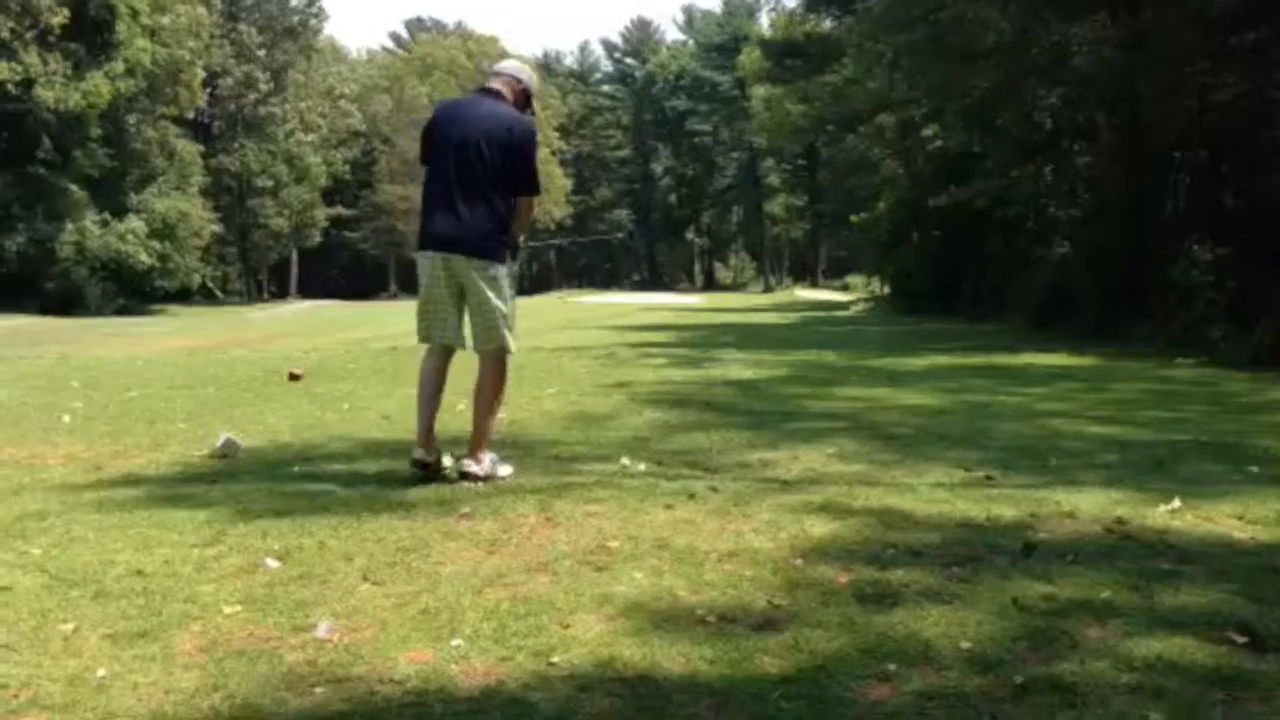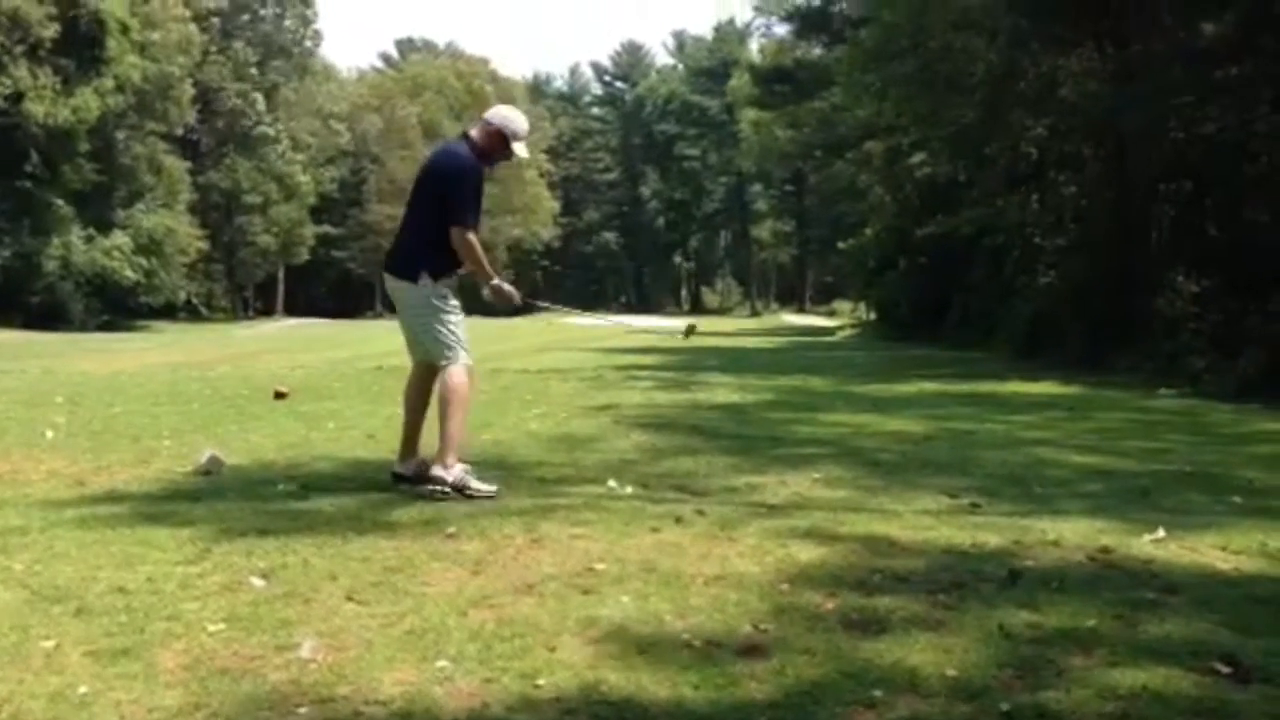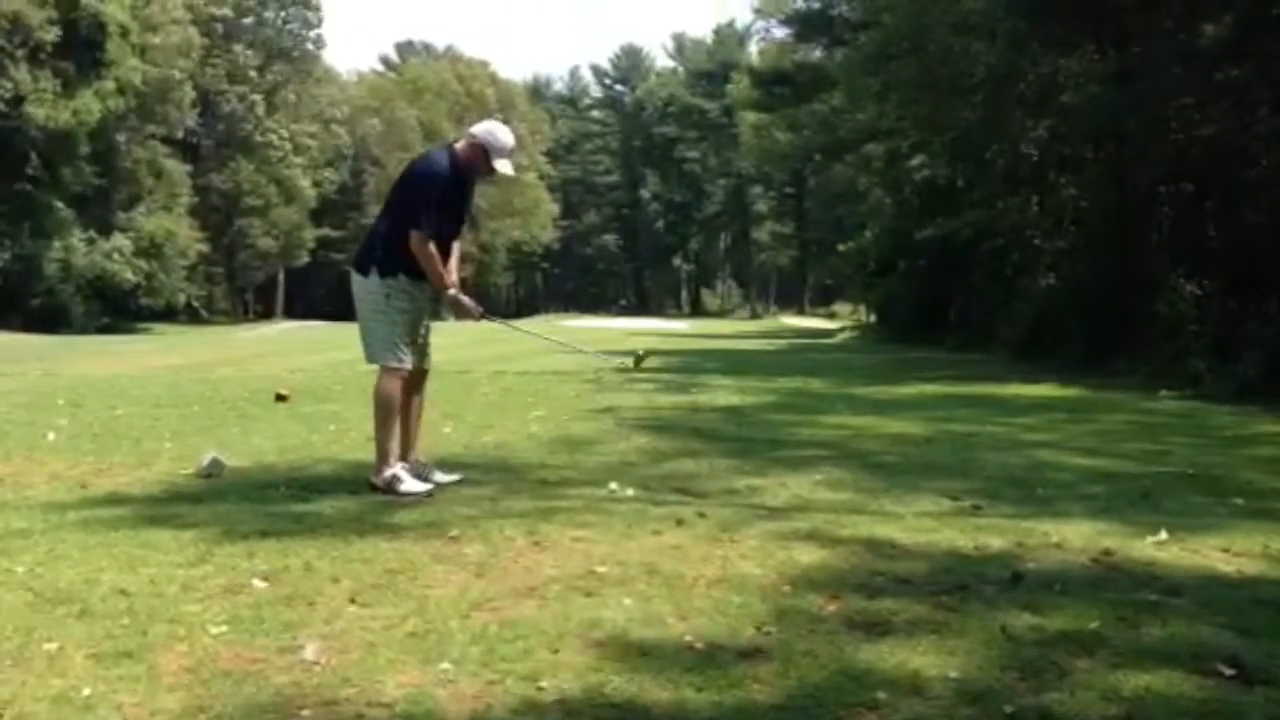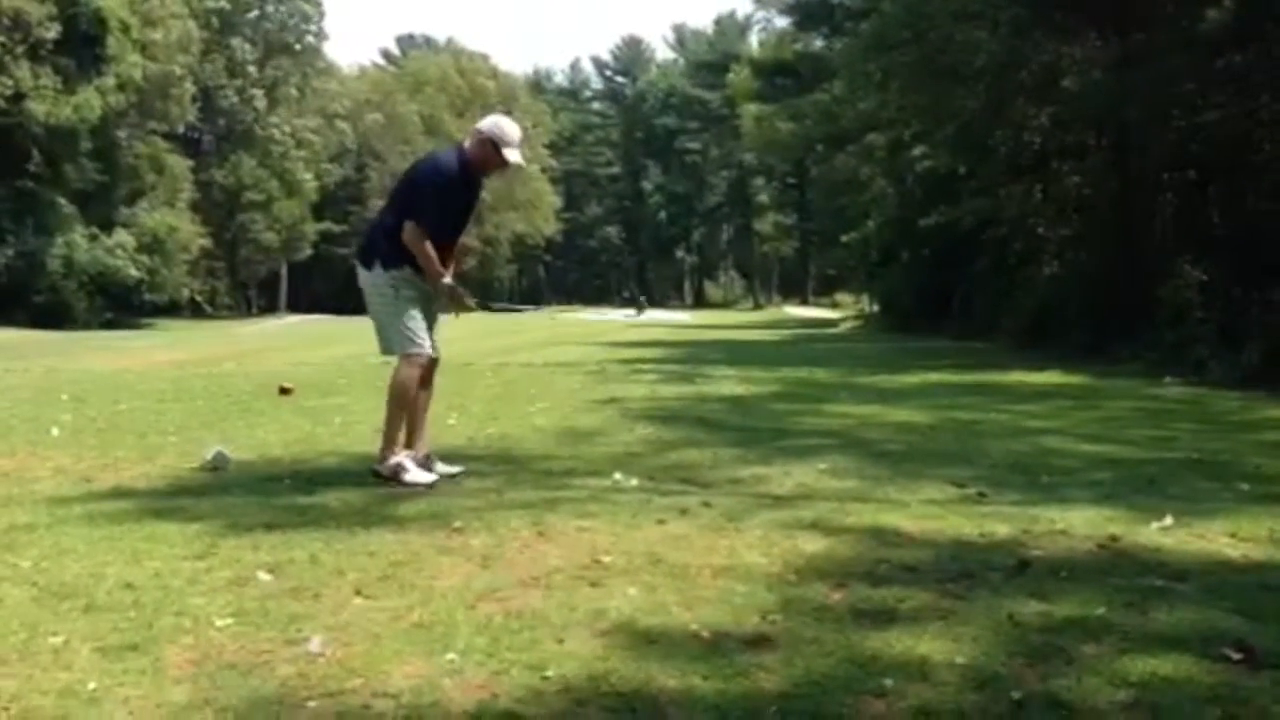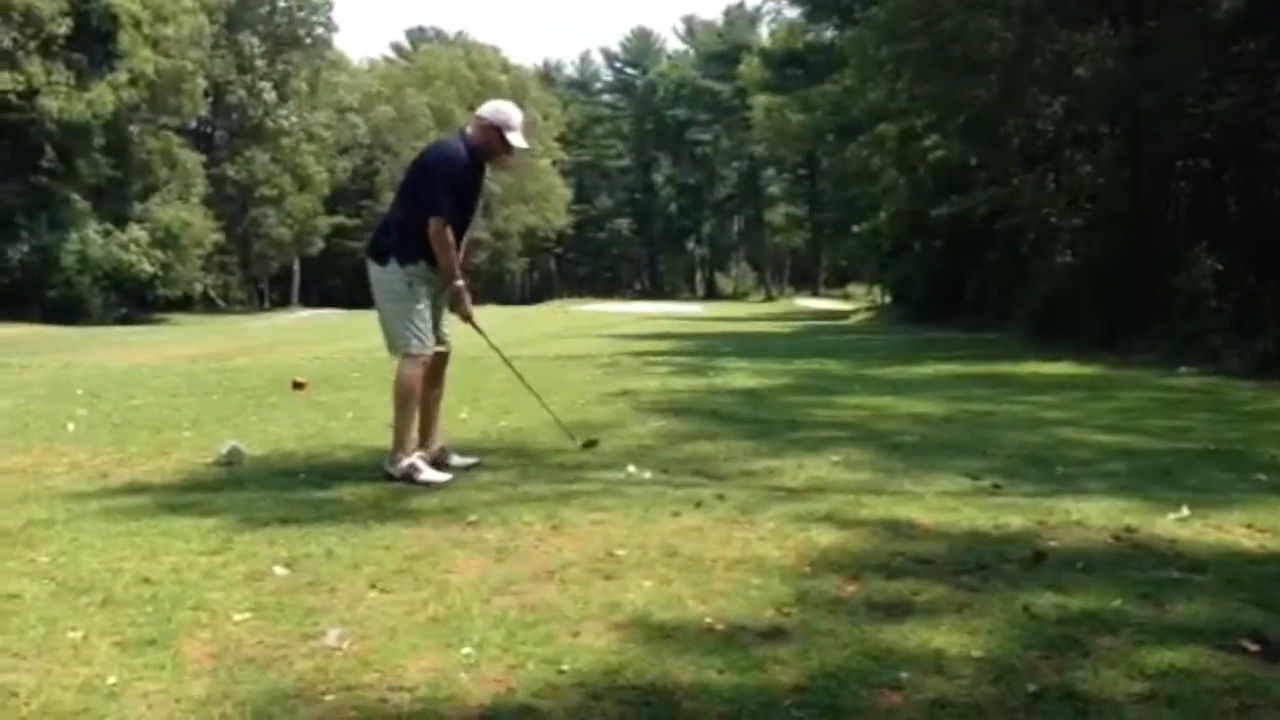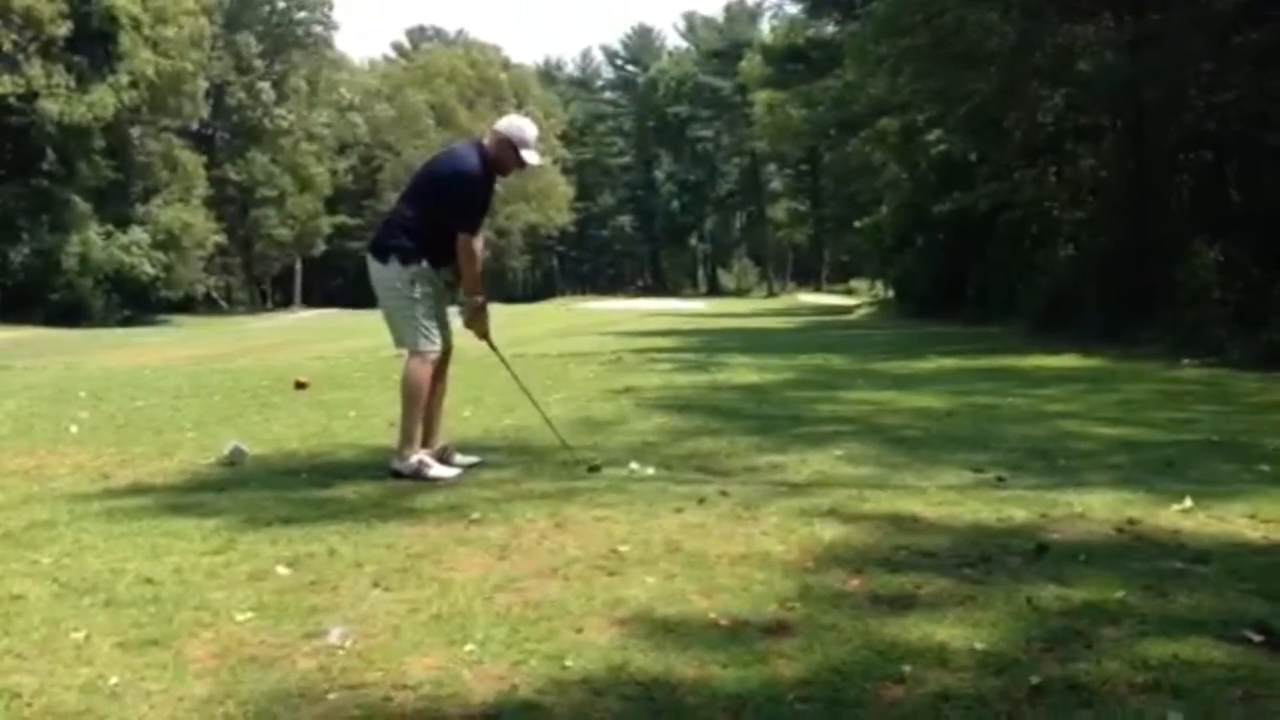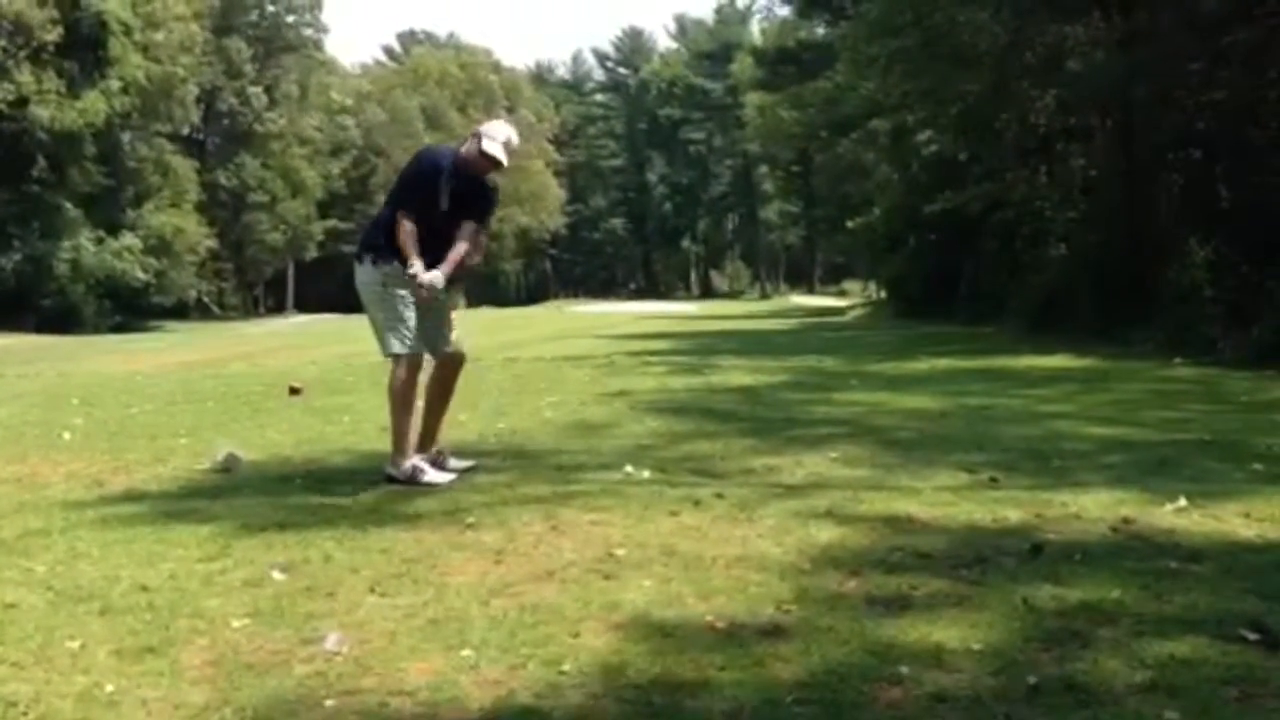
dt=0.7s
person 1, frame 1
left shoulder: (443, 115)
right shoulder: (518, 127)
left elbow: (432, 174)
right elbow: (524, 202)
right wrist: (513, 238)
left hip: (434, 245)
right hip: (486, 250)
left knee: (439, 346)
right knee: (493, 352)
left ankle: (426, 446)
right ankle: (478, 456)
person 1, frame 2
left shoulder: (452, 155)
right shoulder: (465, 165)
right elbow: (460, 236)
left wrist: (481, 276)
right wrist: (493, 281)
left hip: (409, 272)
right hip: (423, 276)
left knee: (427, 363)
right knee: (456, 364)
left ankle: (408, 461)
right ankle: (449, 466)
person 1, frame 3
left shoulder: (462, 178)
right shoulder: (433, 172)
left elbow: (451, 239)
right elbow: (419, 242)
left wrist: (453, 288)
right wrist: (449, 293)
left hip: (412, 280)
right hip: (383, 276)
left knee: (417, 369)
right knee: (395, 367)
left ankle: (410, 461)
right ankle: (385, 469)
person 1, frame 4
left shoulder: (469, 178)
right shoulder: (440, 171)
right elbow: (412, 234)
left wrist: (445, 281)
right wrist: (445, 284)
left hip: (415, 271)
right hip: (387, 268)
left knee: (427, 359)
right knee: (414, 355)
left ankle: (416, 453)
right ankle: (390, 456)
person 1, frame 5
left shoulder: (471, 163)
right shoulder: (449, 158)
left elbow: (459, 226)
right elbow: (438, 228)
left wrist: (454, 279)
right wrist: (457, 285)
left hip: (422, 266)
right hip: (398, 263)
left knee: (437, 353)
right knee: (416, 354)
left ankle: (429, 448)
right ankle: (401, 458)
person 1, frame 6
left shoulder: (479, 168)
right shoulder: (466, 170)
left elbow: (473, 238)
right elbow: (465, 243)
left wrist: (471, 294)
right wrist: (477, 301)
left hip: (421, 263)
right hip: (400, 262)
left knee: (441, 351)
right knee: (425, 351)
left ankle: (432, 447)
right ankle: (407, 456)
person 1, frame 7
left shoulder: (484, 193)
right shoulder: (432, 162)
left elbow: (469, 237)
right elbow: (404, 221)
left wrist: (442, 273)
right wrist: (416, 266)
left hip: (429, 275)
right hip: (385, 267)
left knee: (450, 356)
right knee: (409, 357)
left ankle: (427, 449)
right ankle: (402, 460)
